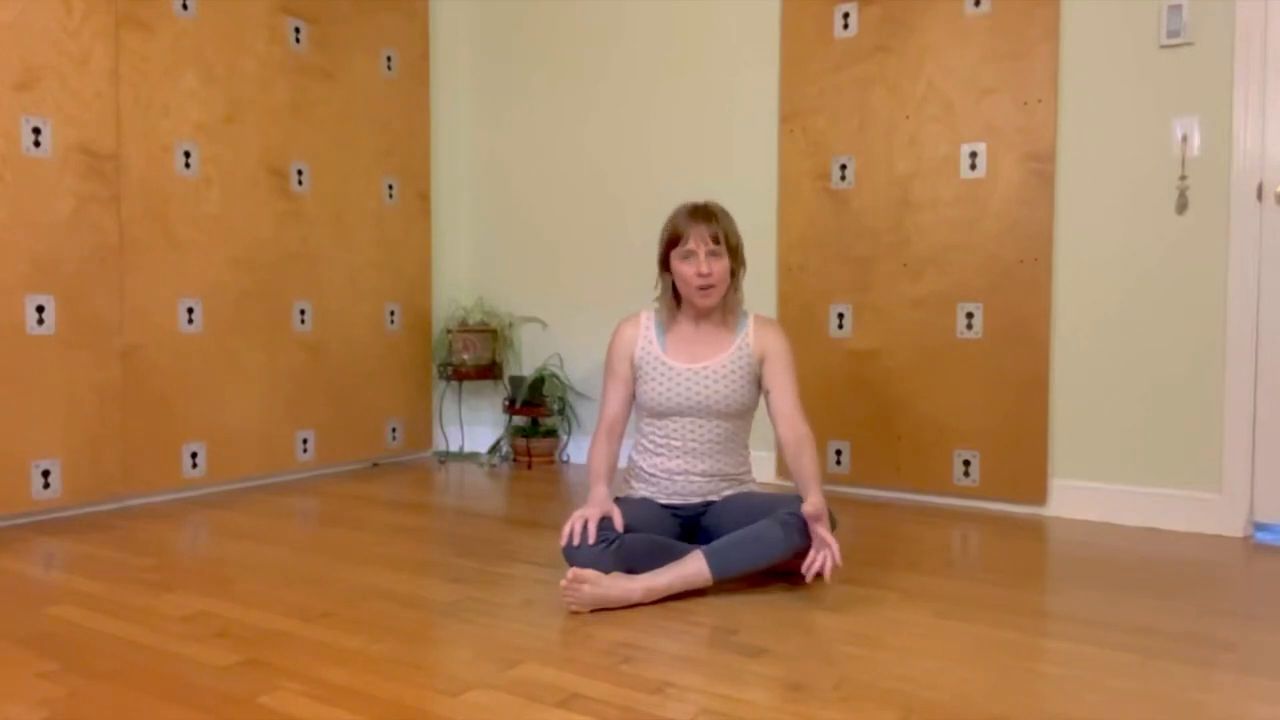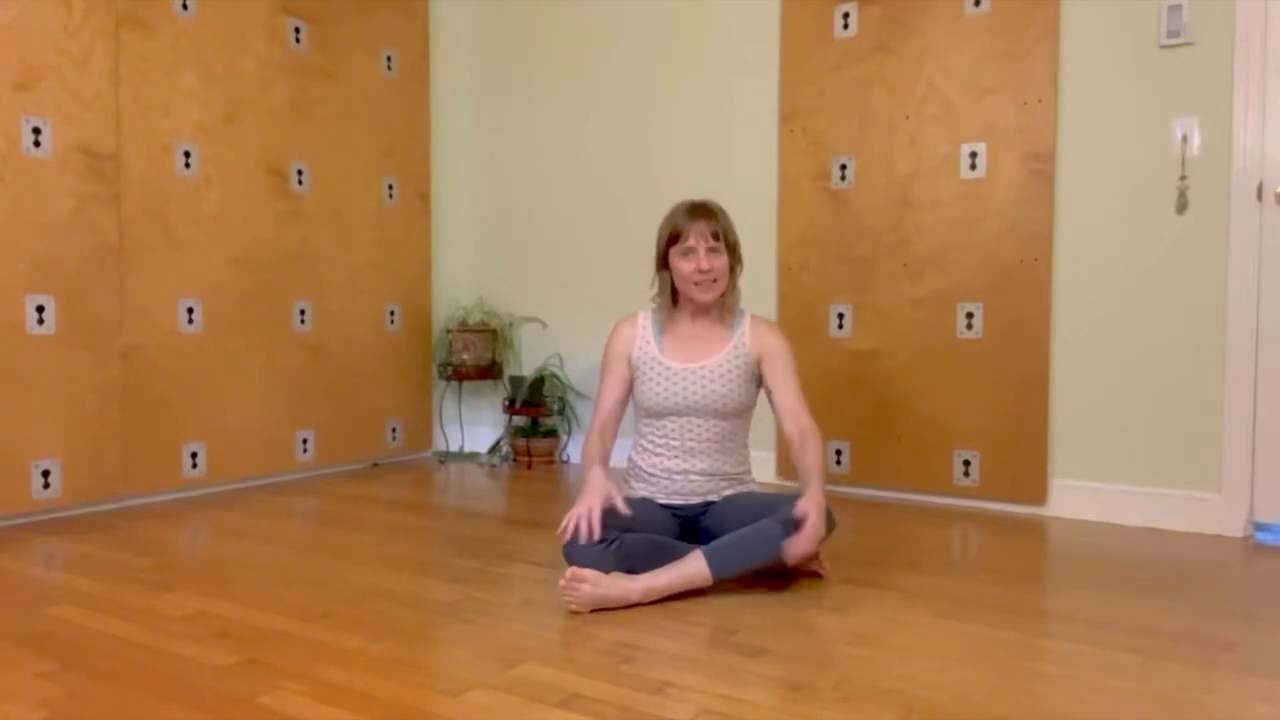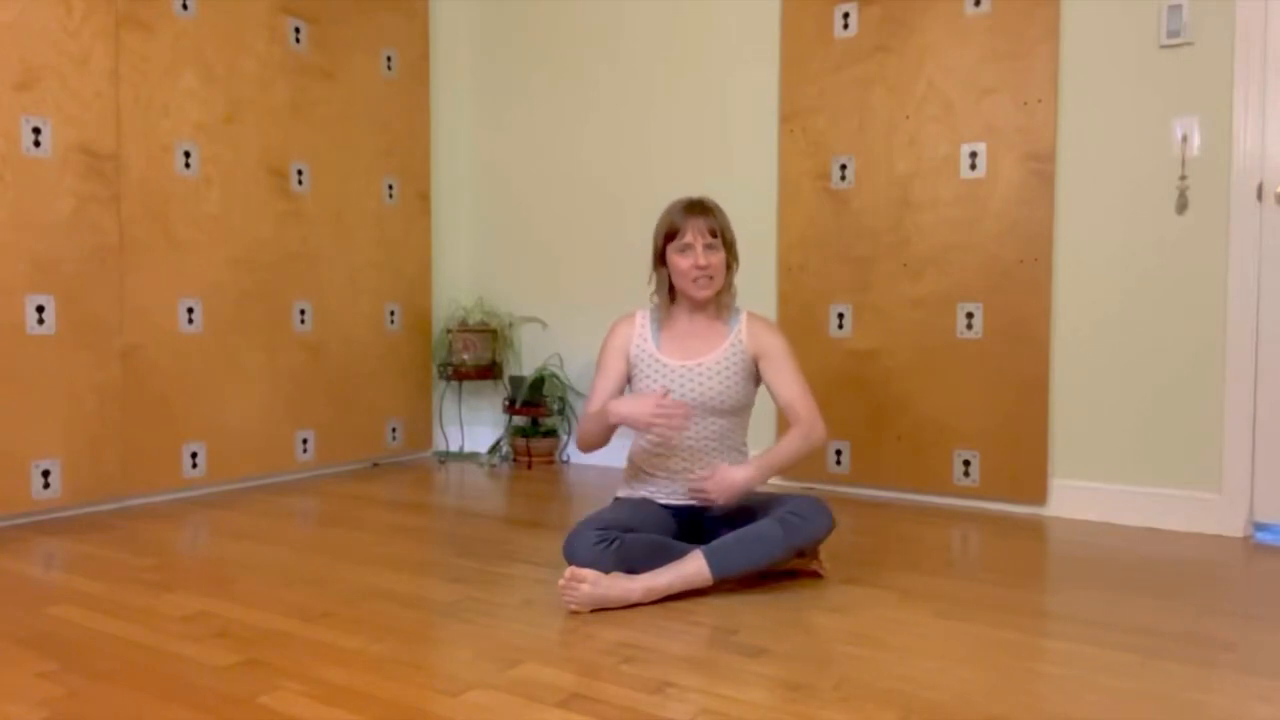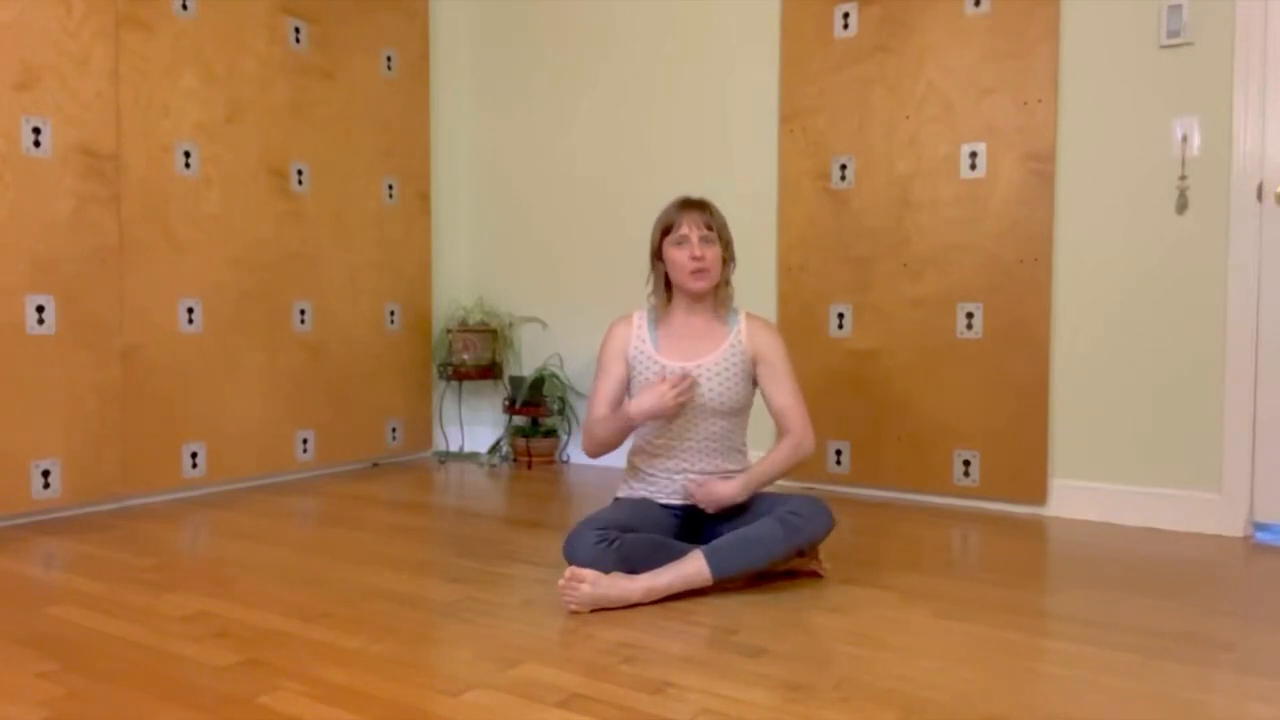
dt=0.3s
person 1, frame 1
left shoulder: (764, 338)
right shoulder: (633, 334)
left elbow: (793, 429)
right elbow: (609, 430)
left wrist: (814, 498)
right wrist: (598, 492)
left hip: (727, 503)
right hip: (651, 503)
left knee: (807, 523)
right knee: (582, 545)
left ankle: (635, 588)
right ankle: (757, 560)
person 1, frame 2
left shoulder: (761, 337)
right shoulder: (630, 334)
left elbow: (800, 427)
right elbow: (601, 428)
left wrist: (814, 494)
right wrist: (595, 476)
left hip: (726, 503)
right hip: (650, 504)
left knee: (817, 520)
right knee: (583, 545)
left ankle: (637, 587)
right ankle: (756, 560)
person 1, frame 3
left shoulder: (757, 334)
right shoulder: (629, 332)
left elbow: (811, 428)
right elbow: (585, 438)
left wrist: (750, 473)
right wrist: (616, 412)
left hip: (726, 504)
right hip: (650, 504)
left knee: (815, 516)
right knee: (582, 547)
left ankle: (637, 587)
right ankle: (767, 557)
person 1, frame 4
left shoulder: (756, 335)
right shoulder: (626, 333)
left elbow: (800, 438)
right elbow: (592, 443)
left wrist: (738, 488)
right wrist: (636, 412)
left hip: (725, 505)
right hip: (649, 503)
left knee: (814, 515)
right knee: (583, 547)
left ankle: (636, 587)
right ankle: (764, 558)
